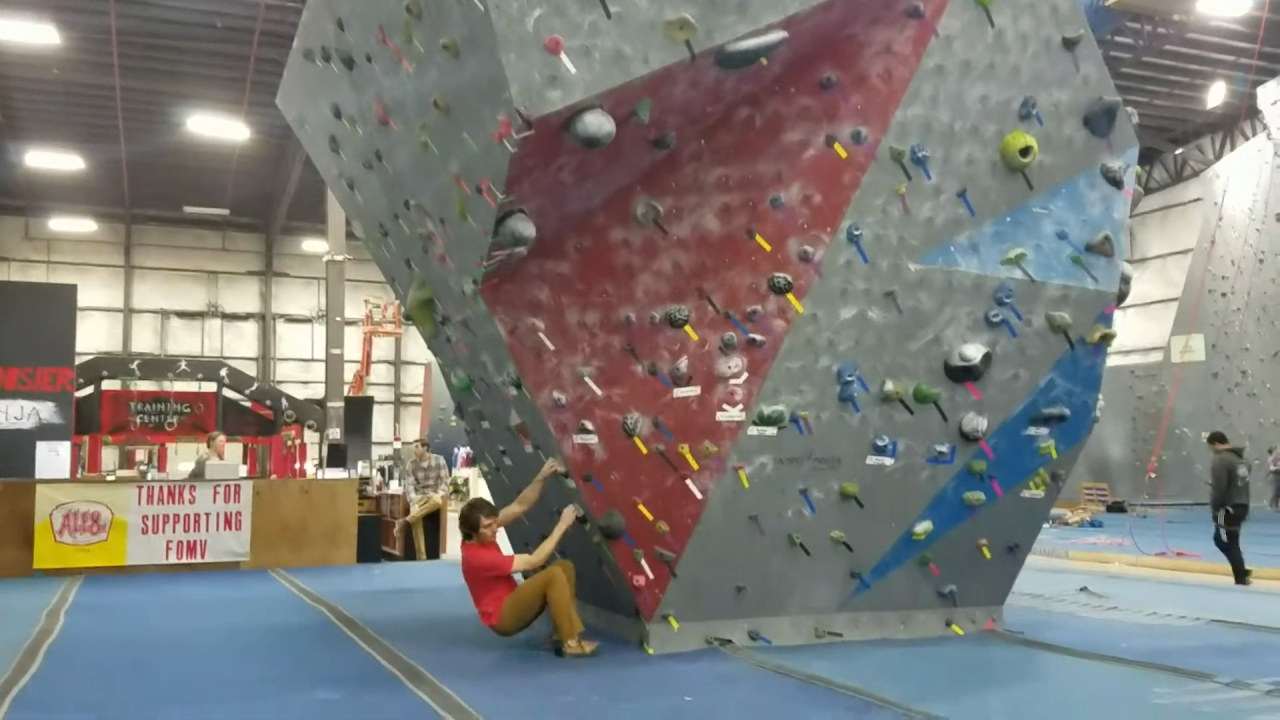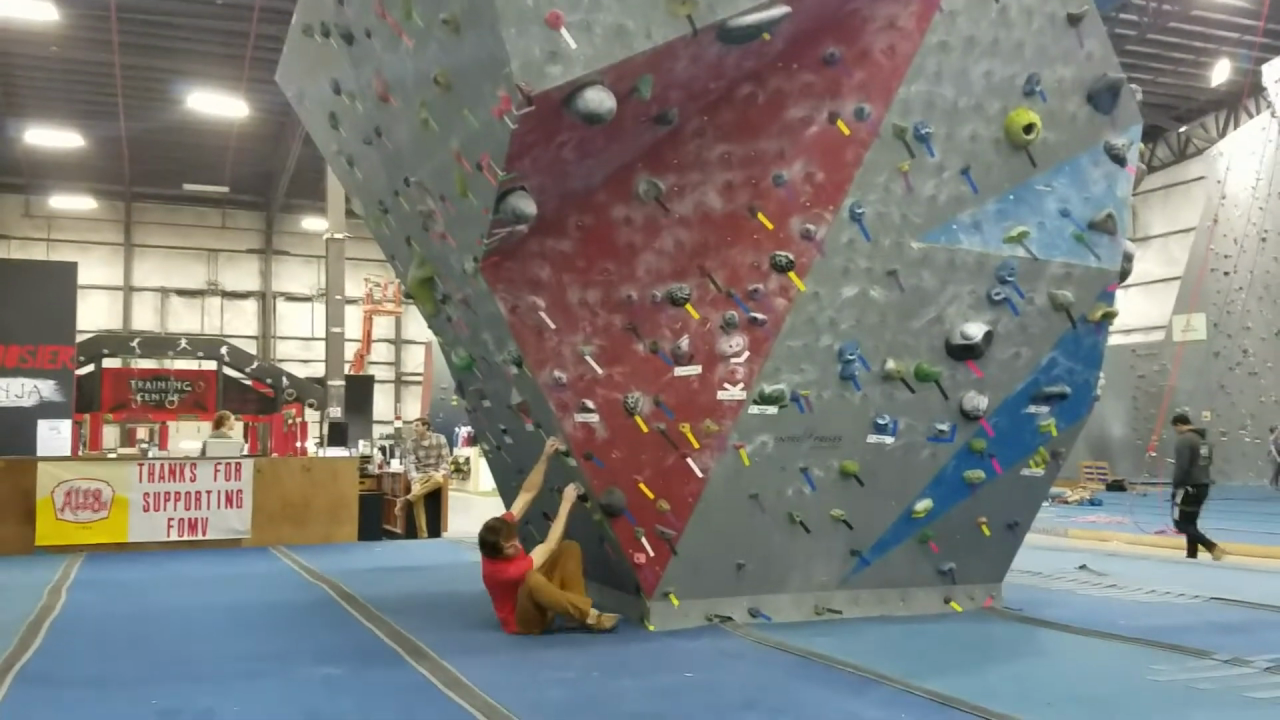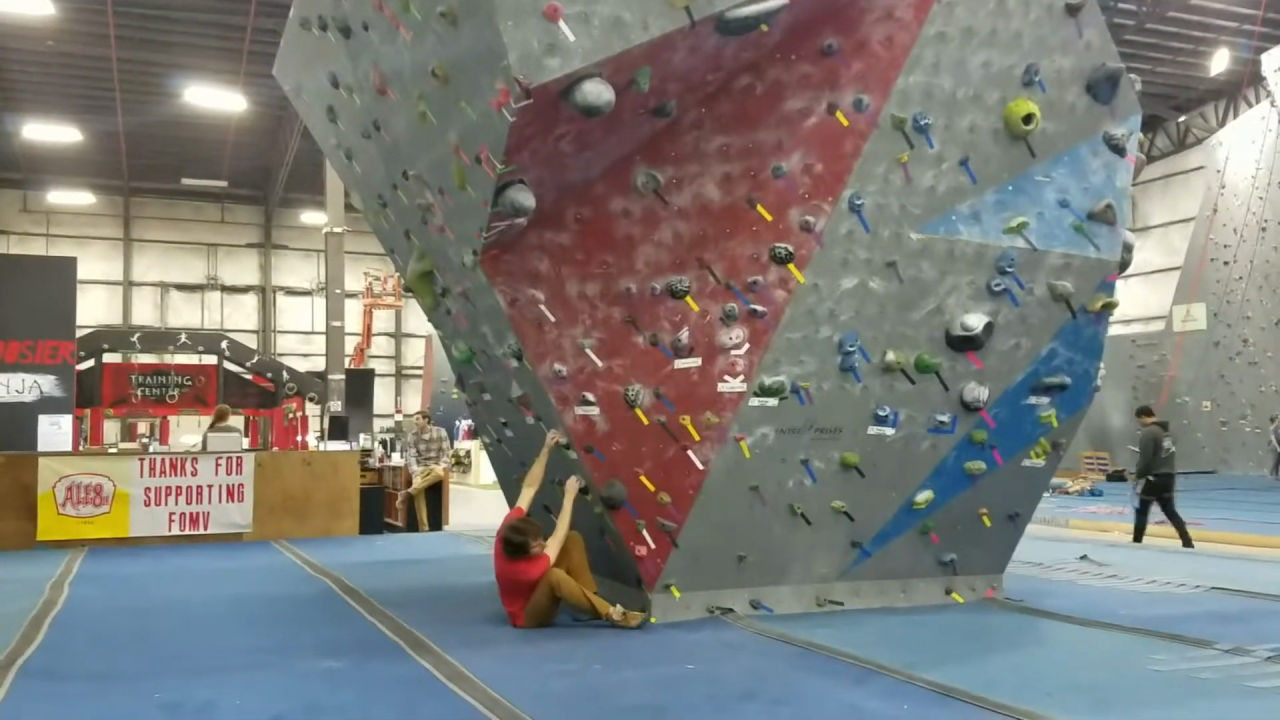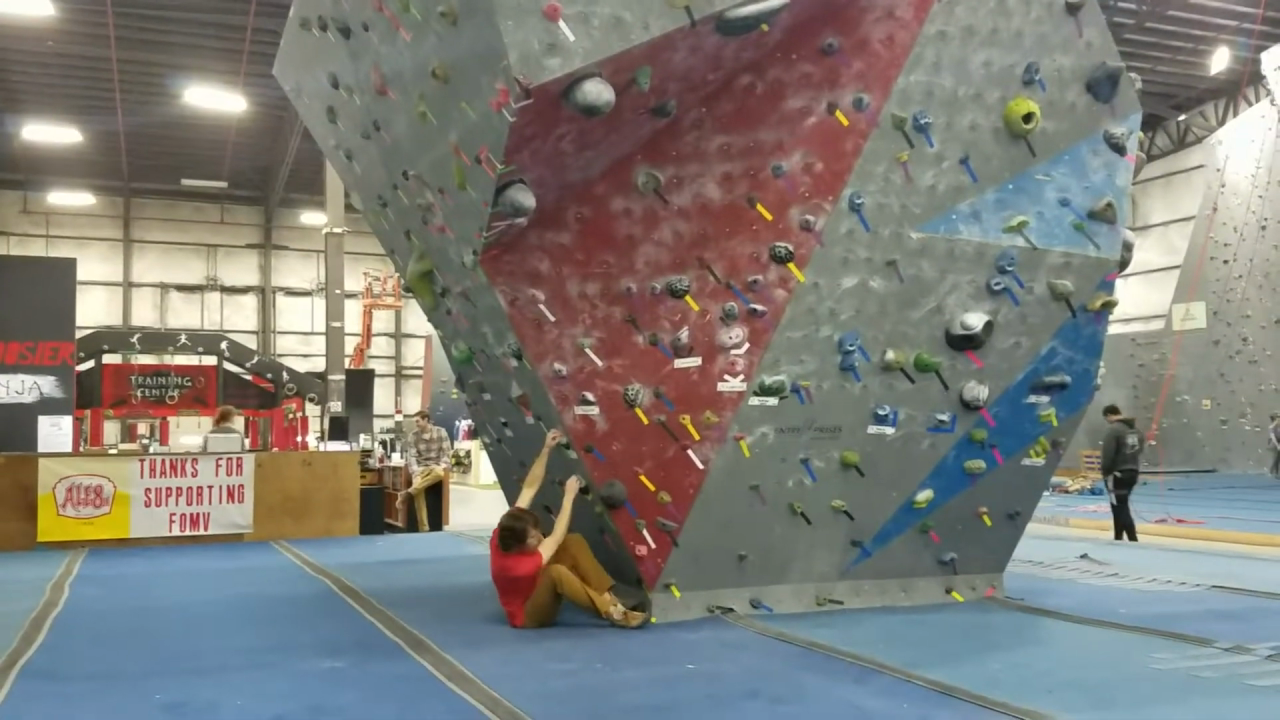
dt=0.4s
person 1, frame 1
left shoulder: (482, 535)
right shoulder: (477, 557)
left elbow: (519, 506)
right elbow: (534, 561)
left wrist: (541, 478)
right wrist: (562, 524)
left hip: (513, 602)
right hip: (503, 617)
left knee: (564, 566)
right knee: (554, 573)
left ankle: (561, 634)
right ankle: (571, 643)
person 1, frame 2
left shoulder: (501, 531)
right shoulder: (503, 571)
left elbow: (528, 493)
right elbow: (549, 546)
left wrist: (545, 457)
right wrist: (567, 504)
right hip: (522, 623)
left knee: (568, 547)
right knee: (533, 580)
left ankle: (577, 611)
right ankle: (590, 616)
person 1, frame 3
left shoulder: (508, 532)
right shoulder: (527, 571)
left elbow: (529, 488)
right elbow: (557, 538)
left wrist: (546, 449)
right wrist: (569, 496)
left hip: (534, 592)
right hip: (528, 616)
left knee: (572, 538)
right knee: (555, 576)
left ankle: (590, 605)
right ankle: (613, 614)
person 1, frame 4
left shoulder: (501, 536)
right shoulder: (516, 566)
left elbow: (529, 488)
right elbow: (556, 538)
left wrist: (546, 450)
right wrist: (569, 496)
left hip: (536, 592)
right hip: (529, 616)
left knee: (575, 541)
right knee: (556, 571)
left ankle: (607, 597)
right ankle: (613, 612)
